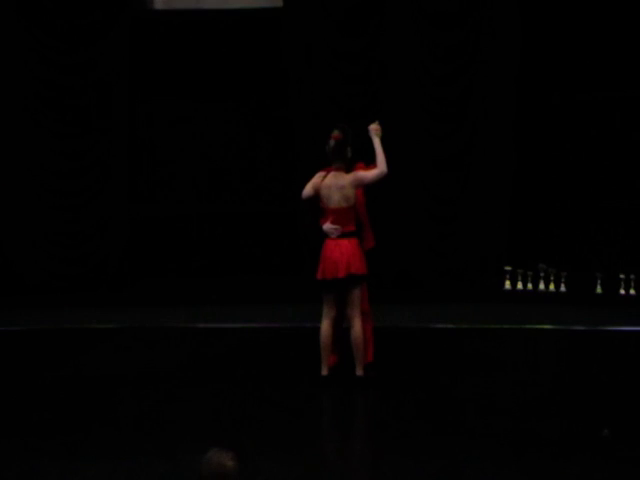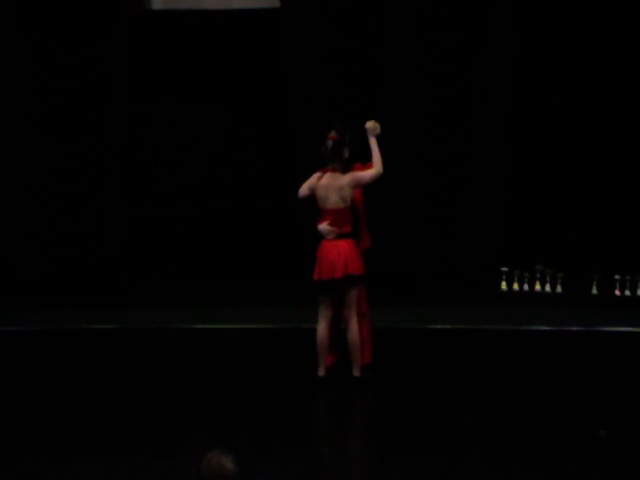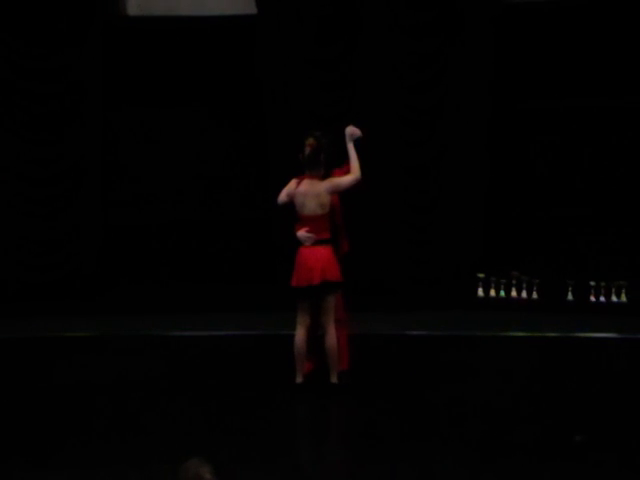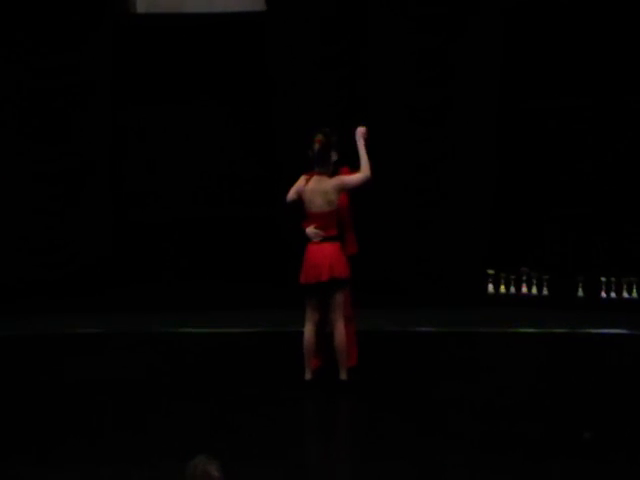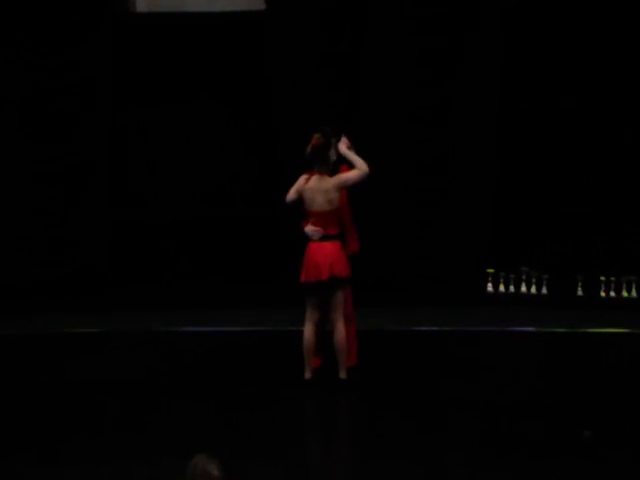
dt=0.4s
person 1, frame 1
left shoulder: (320, 178)
right shoulder: (352, 179)
left elbow: (303, 198)
right elbow: (383, 169)
right wrist: (375, 138)
left hip: (329, 250)
right hip: (351, 250)
left knee: (328, 315)
right knee: (355, 316)
left ankle: (325, 370)
right ankle: (359, 371)
person 1, frame 2
left shoulder: (316, 179)
right shoulder: (350, 180)
left elbow: (300, 198)
right elbow: (379, 170)
right wrist: (372, 138)
left hip: (326, 251)
right hip: (347, 251)
left knee: (324, 316)
right knee: (351, 317)
left ankle: (322, 370)
right ankle: (356, 371)
person 1, frame 3
left shoulder: (294, 185)
right shoulder: (328, 186)
left elbow: (279, 205)
right elbow: (357, 175)
right wrist: (349, 142)
left hip: (304, 258)
right hip: (325, 256)
left knee: (302, 324)
right knee: (329, 324)
left ankle: (299, 377)
right ankle: (334, 378)
person 1, frame 4
left shoulder: (303, 182)
right shoulder: (336, 184)
left elbow: (288, 203)
right elbow: (366, 174)
right wrist: (360, 142)
left hip: (312, 254)
right hip: (333, 253)
left knee: (311, 319)
right knee: (338, 320)
left ankle: (308, 373)
right ankle: (342, 374)
person 1, frame 5
left shoulder: (303, 181)
right shoulder: (336, 182)
left elbow: (287, 203)
right elbow: (365, 169)
right wrist: (346, 151)
left hip: (313, 253)
right hip: (334, 252)
left knee: (311, 318)
right knee: (338, 319)
left ankle: (308, 372)
right ankle: (342, 373)
person 2, frame 1
left shoulder: (359, 170)
right wrist: (323, 224)
left hip: (357, 244)
left knee: (360, 301)
left ankle: (365, 357)
right ankle: (333, 353)
person 2, frame 2
left shoulder: (358, 171)
right wrist: (319, 226)
left hip: (355, 245)
left knee: (359, 304)
left ankle: (363, 356)
right ankle: (331, 353)
person 2, frame 3
left shoulder: (334, 177)
right wrist: (297, 232)
left hip: (332, 251)
left knee: (336, 308)
left ankle: (340, 363)
right ankle: (309, 361)
person 2, frame 4
left shoulder: (344, 174)
right wrist: (306, 228)
left hip: (341, 248)
left knee: (344, 305)
left ankle: (348, 359)
right ankle: (317, 357)
person 2, frame 5
left shoulder: (343, 172)
right wrist: (305, 227)
left hip: (341, 246)
left knee: (344, 305)
left ankle: (348, 359)
right ankle: (316, 357)
